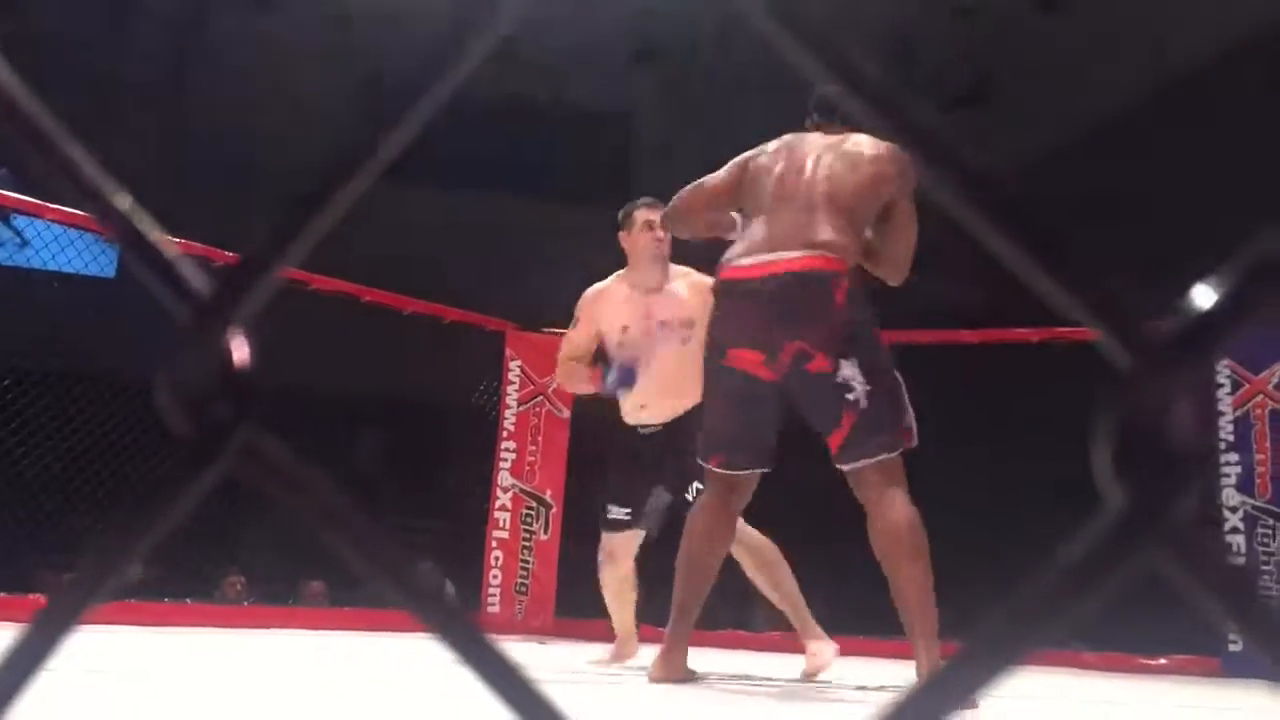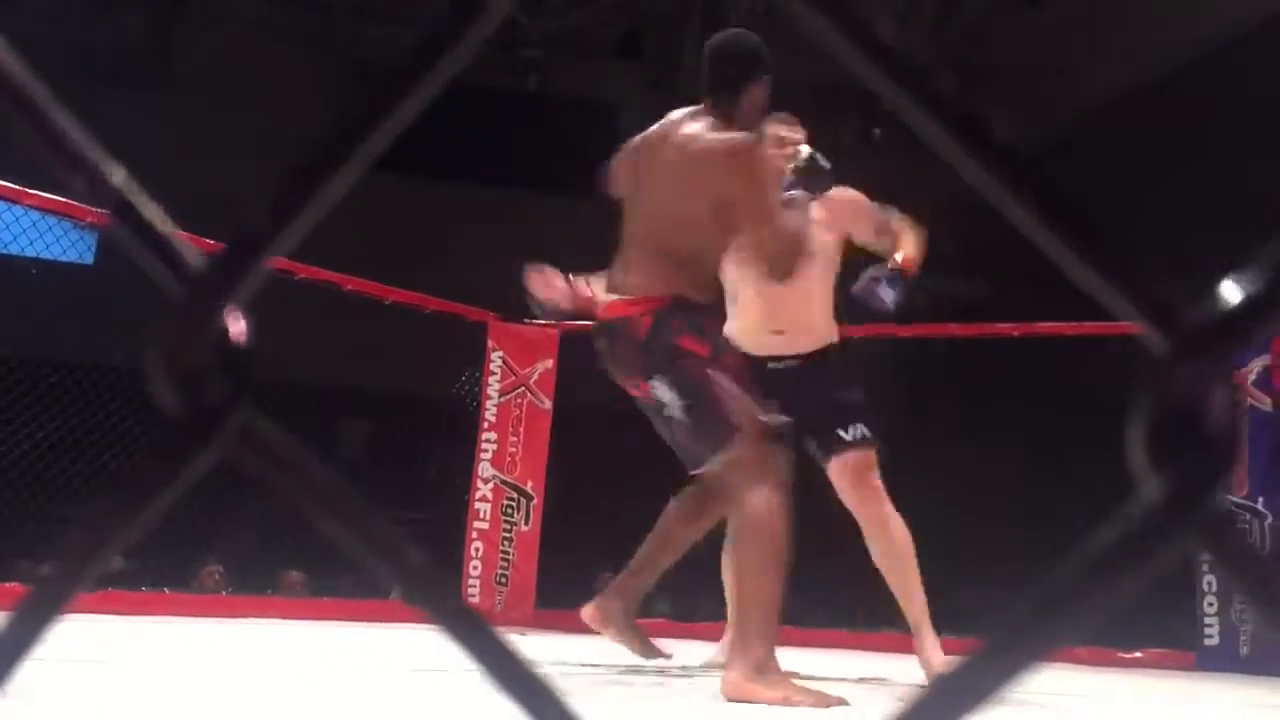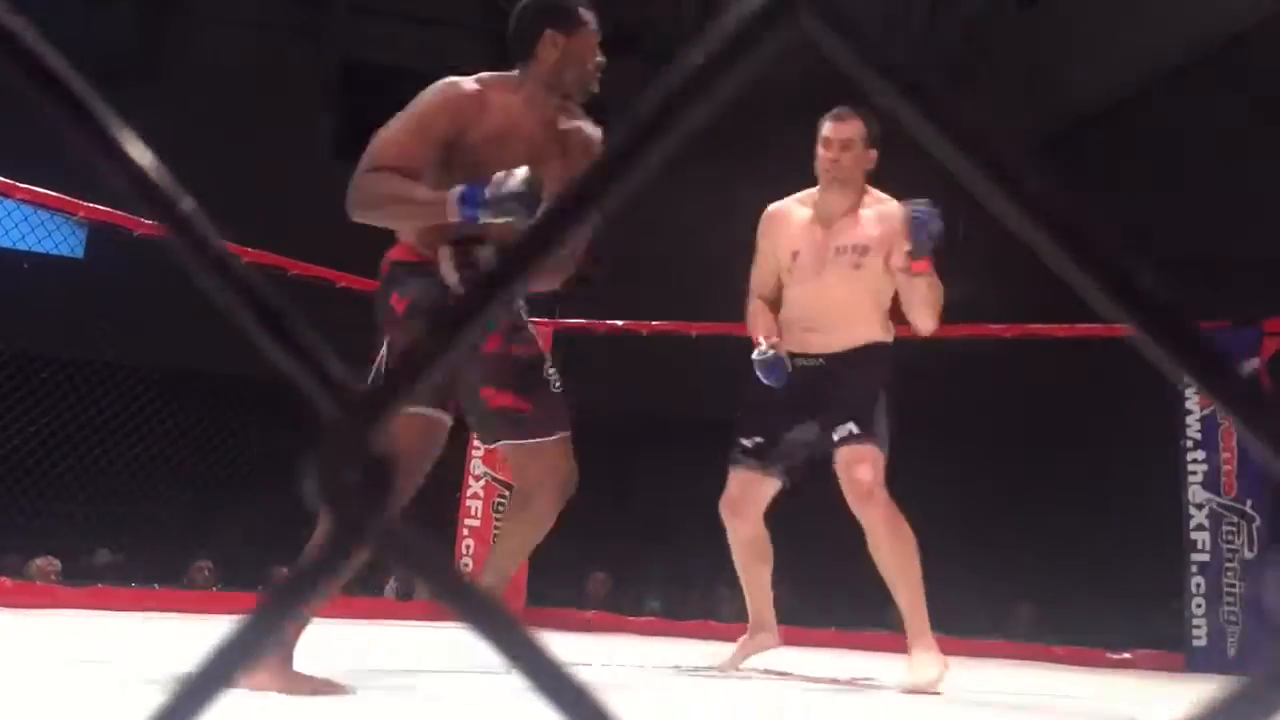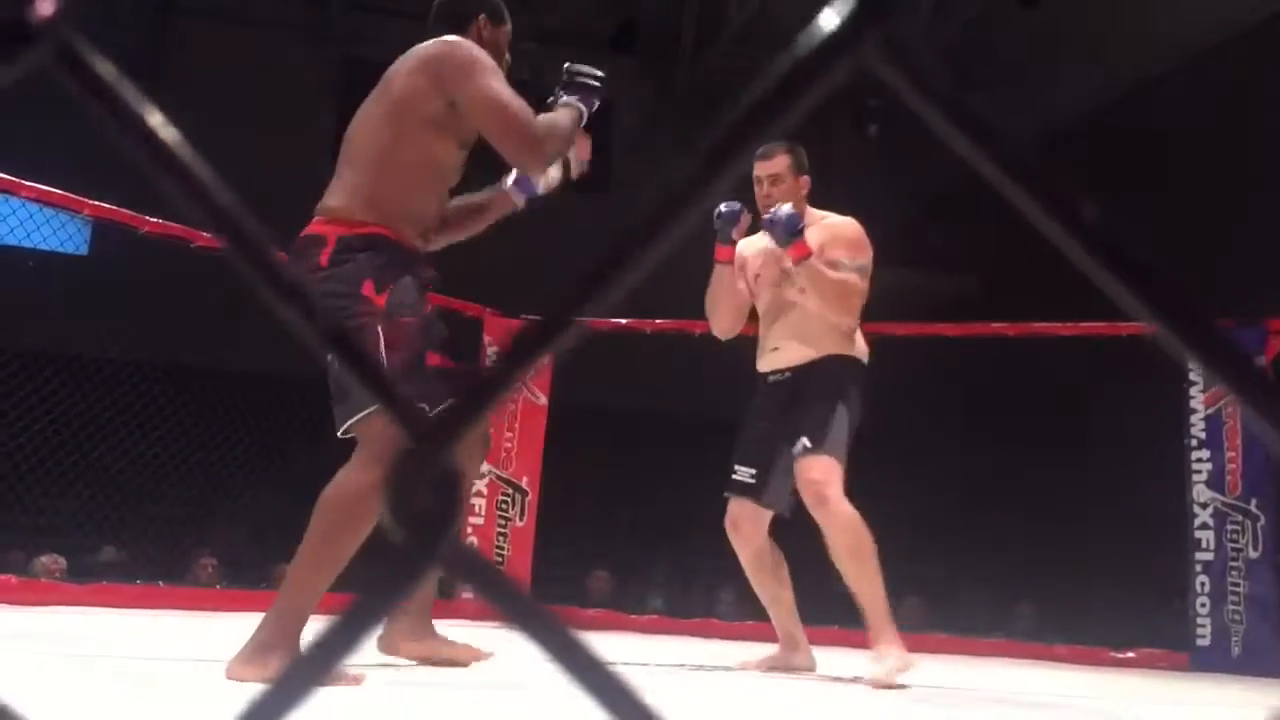
dt=0.4s
person 1, frame 1
left shoulder: (764, 157)
right shoulder: (889, 161)
left elbow: (682, 217)
right elbow: (895, 270)
left hip: (739, 300)
right hip: (819, 297)
left knee: (724, 490)
right knee: (883, 484)
left ankle: (672, 650)
right ankle: (931, 666)
person 1, frame 2
left shoulder: (675, 129)
right shoulder: (733, 151)
left elbow: (623, 181)
right elbow: (780, 263)
right wrist: (794, 219)
left hip: (649, 323)
right hip: (659, 327)
left knee: (726, 479)
right knee: (766, 473)
left ankle: (616, 605)
right ankle: (751, 663)
person 1, frame 3
left shoulder: (583, 143)
right shoulder: (461, 101)
left elbow: (564, 253)
right elbow: (365, 194)
left wrist: (497, 257)
right wrist: (465, 200)
left hip: (496, 308)
right hip: (424, 290)
left knee: (552, 477)
right knee: (404, 459)
left ankle: (481, 601)
right ankle: (269, 647)
person 1, frame 4
left shoulder: (429, 90)
right shoulder: (453, 57)
left elbow: (436, 226)
right elbow: (531, 141)
left wrist: (528, 183)
right wrist: (572, 104)
left hip: (382, 269)
right hip: (355, 261)
left knee: (463, 443)
right knee: (393, 449)
left ankle: (409, 624)
right ankle: (269, 645)
person 2, frame 1
left shoulder: (703, 289)
right shoulder: (599, 300)
right elbow: (567, 370)
right wrist: (603, 377)
left hip: (695, 425)
right hip: (640, 437)
left knee: (726, 528)
right knee: (614, 554)
left ankle: (812, 636)
right ankle: (625, 638)
person 2, frame 2
left shoulder: (834, 207)
left elbow: (907, 235)
left wrist: (895, 271)
right wrist: (591, 296)
left hip: (816, 368)
right hip: (752, 372)
left knee: (862, 487)
left ankle: (925, 637)
right ankle: (738, 633)
person 2, frame 3
left shoulder: (893, 218)
right shoulder: (780, 217)
left elbow: (926, 321)
right elbow: (760, 299)
left wrist: (920, 254)
right wrist: (765, 348)
left hip: (855, 366)
right hip: (788, 371)
left knee: (864, 486)
right knee: (739, 504)
left ankle: (923, 647)
right ankle: (761, 628)
person 2, frame 4
left shoulder: (841, 232)
right shoulder: (753, 246)
left elbow: (846, 308)
right elbow: (723, 325)
left wrist: (797, 249)
right wrist: (725, 250)
left hip: (827, 377)
right hip: (773, 388)
left knee: (818, 486)
right knee: (743, 525)
left ankle: (886, 638)
right ankle: (794, 644)
